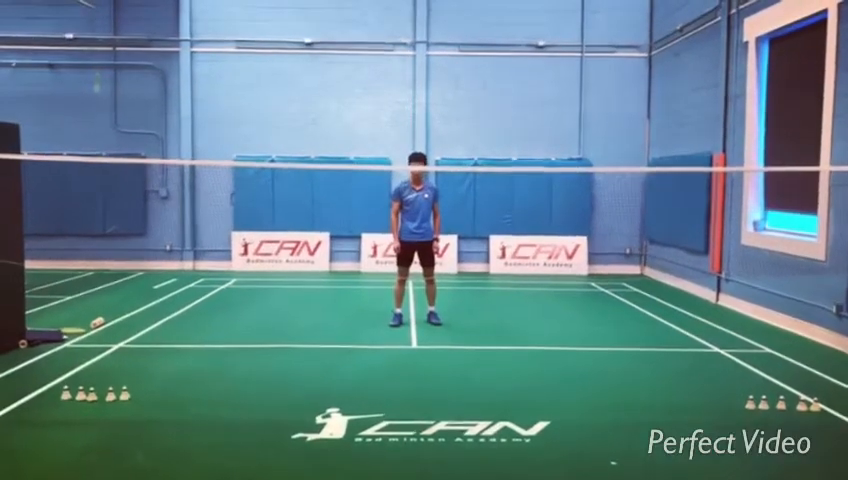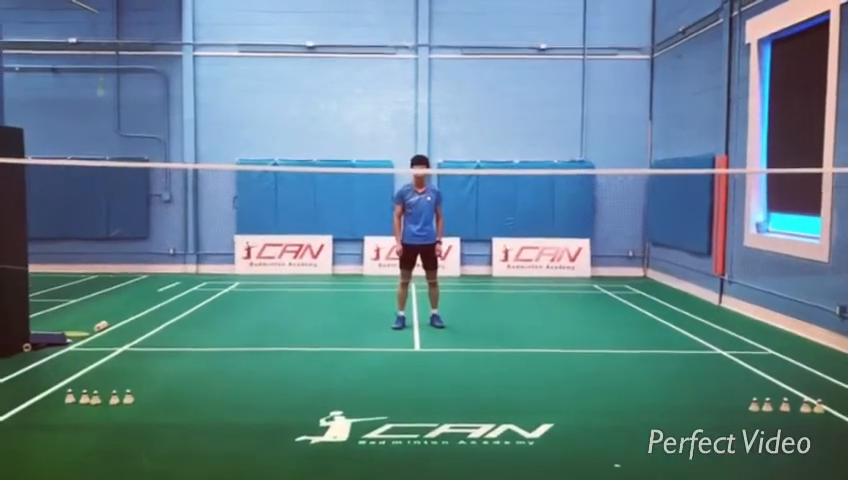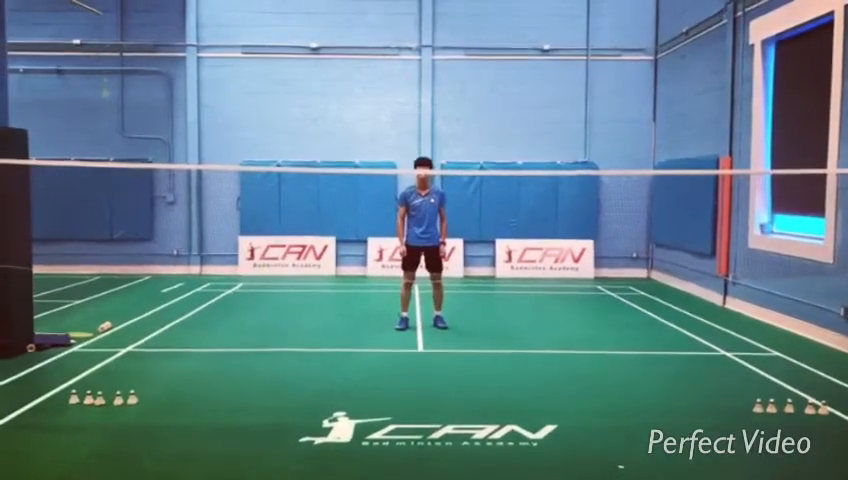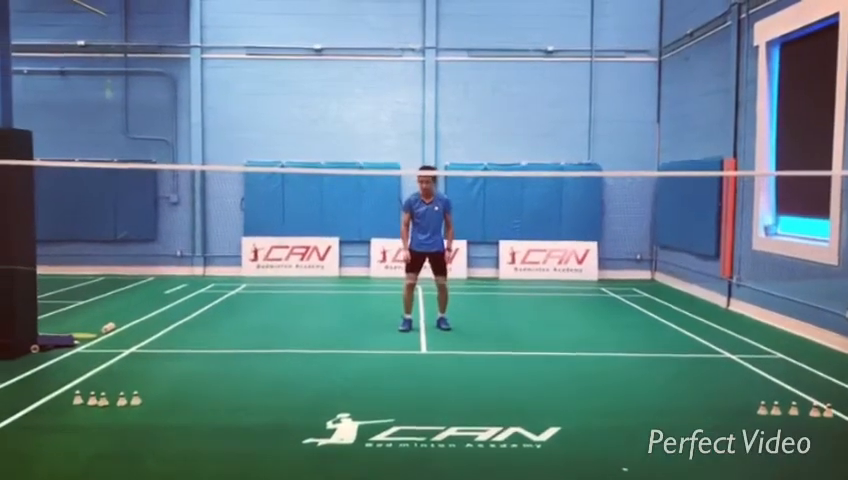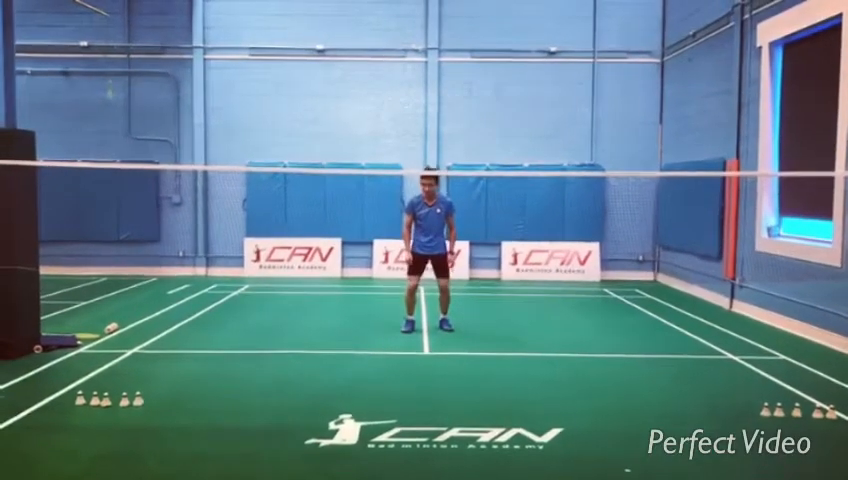
dt=0.3s
person 1, frame 1
left shoulder: (432, 189)
right shoulder: (401, 189)
left elbow: (436, 215)
right elbow: (394, 214)
left wrist: (436, 238)
right wrist: (395, 238)
left hip: (426, 239)
right hip: (405, 239)
left knee: (430, 277)
right knee: (401, 277)
left ankle: (432, 311)
right ankle: (398, 313)
person 1, frame 2
left shoulder: (435, 192)
right shoulder: (403, 192)
left elbow: (439, 218)
right elbow: (397, 218)
left wrist: (439, 241)
right wrist: (398, 241)
left hip: (429, 242)
right hip: (408, 243)
left knee: (432, 280)
right knee: (404, 280)
left ankle: (435, 314)
right ankle: (401, 315)
person 1, frame 3
left shoulder: (439, 194)
right shoulder: (407, 194)
left elbow: (443, 219)
right elbow: (401, 219)
left wrist: (443, 242)
right wrist: (401, 243)
left hip: (433, 244)
right hip: (412, 244)
left knee: (437, 281)
right knee: (407, 281)
left ankle: (438, 316)
right ankle: (404, 317)
person 1, frame 4
left shoulder: (444, 201)
right shoulder: (411, 201)
left elbow: (449, 226)
right elbow: (405, 226)
left wrist: (449, 249)
right wrist: (405, 249)
left hip: (437, 249)
right hip: (416, 248)
left knee: (442, 285)
right knee: (409, 284)
left ankle: (442, 317)
right ankle: (407, 318)
person 1, frame 5
left shoulder: (446, 203)
right shoulder: (413, 203)
left elbow: (452, 229)
right elbow: (407, 228)
left wrist: (451, 252)
right wrist: (407, 250)
left hip: (440, 251)
right hip: (418, 251)
left knee: (444, 287)
right knee: (411, 286)
left ankle: (444, 319)
right ankle: (410, 319)
